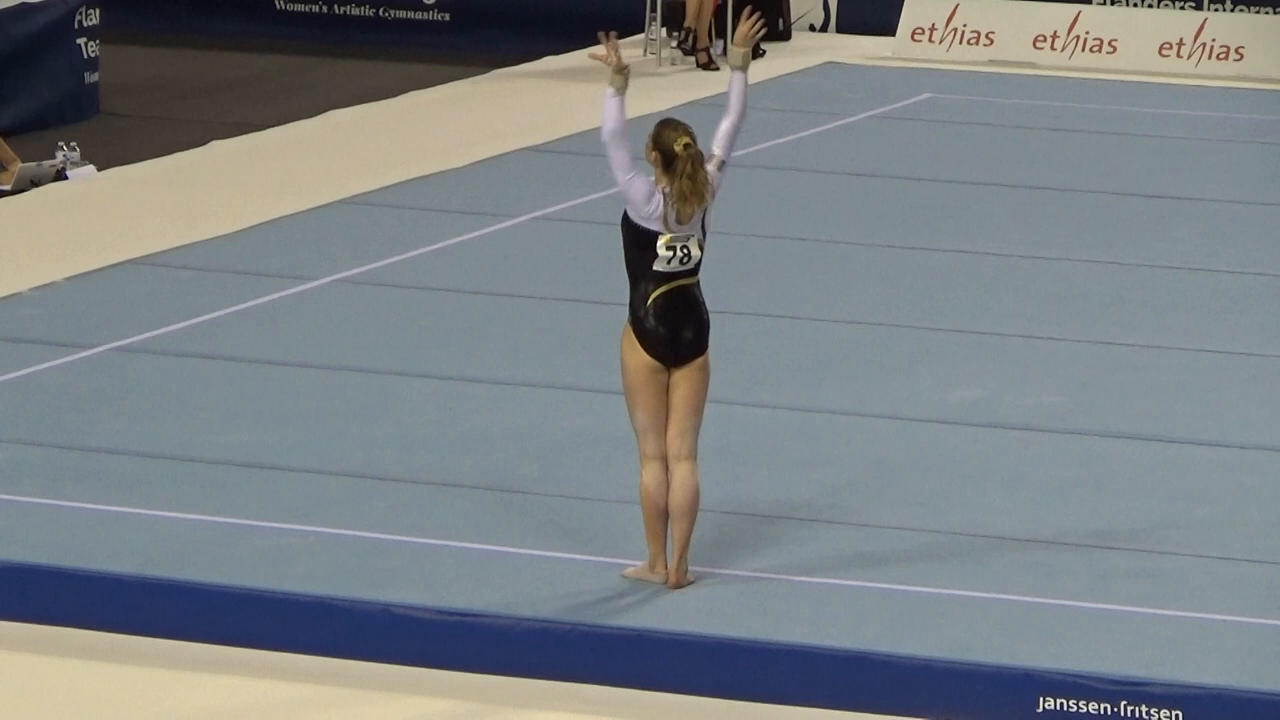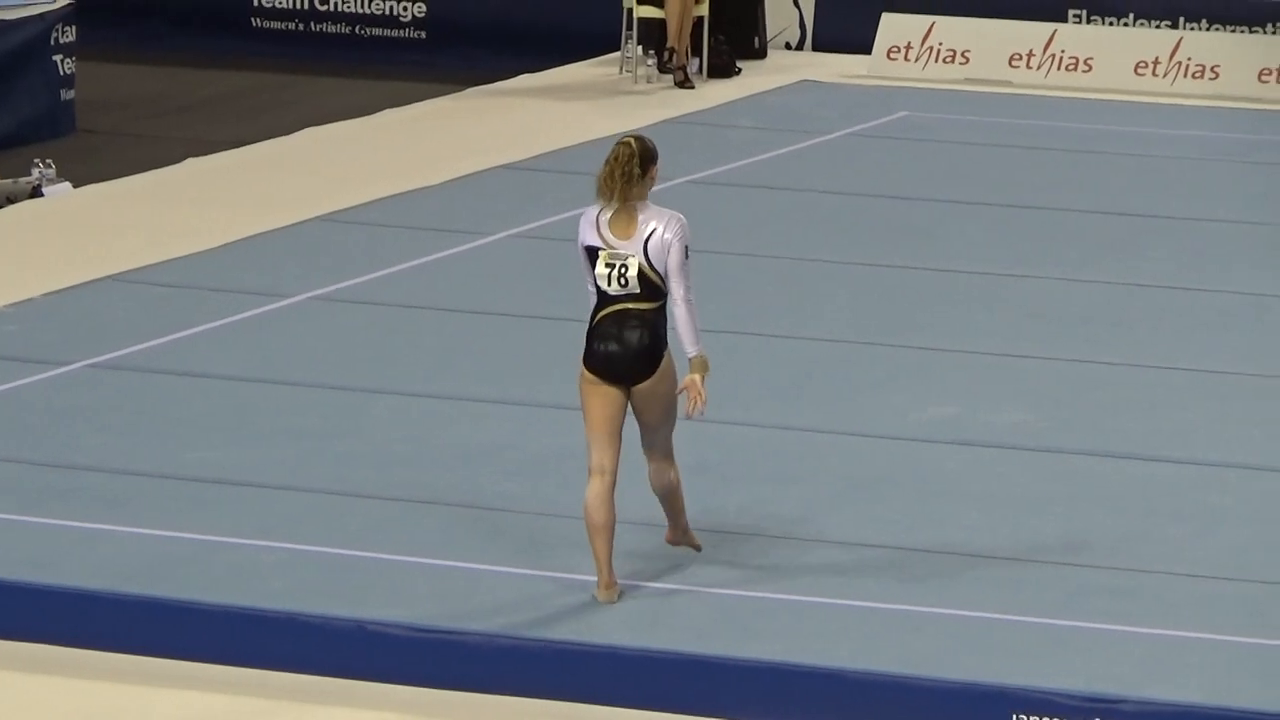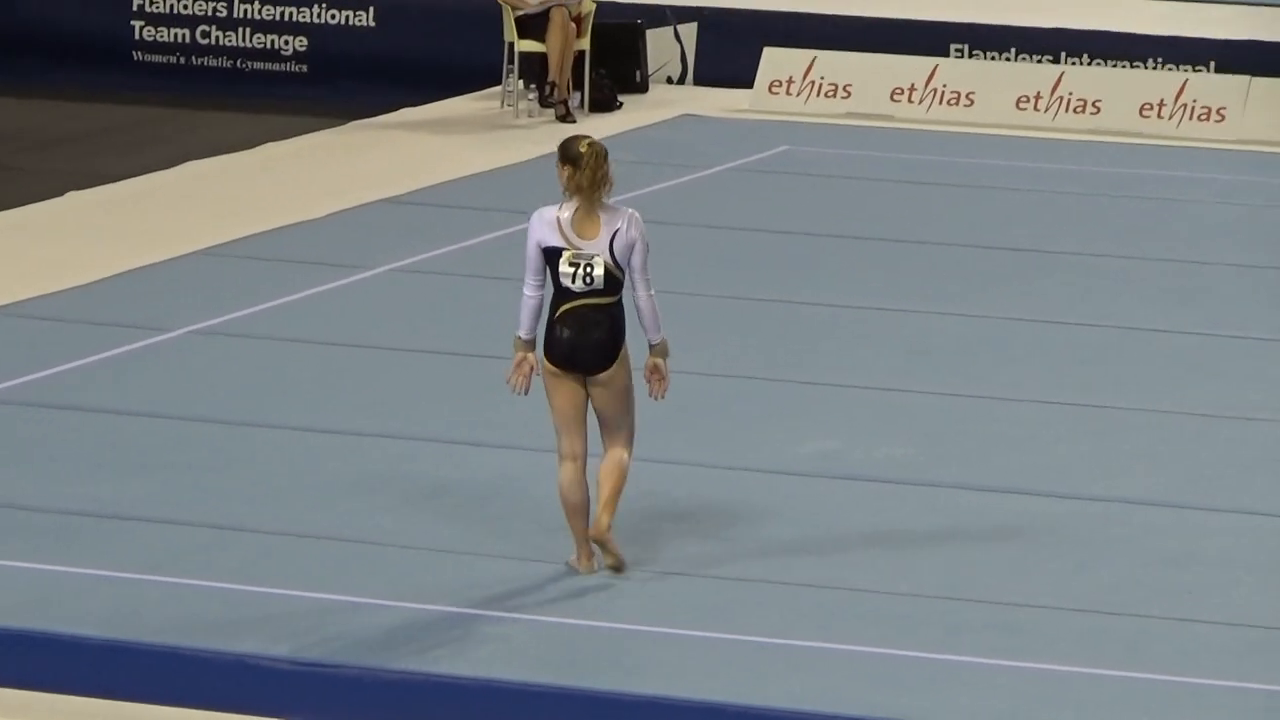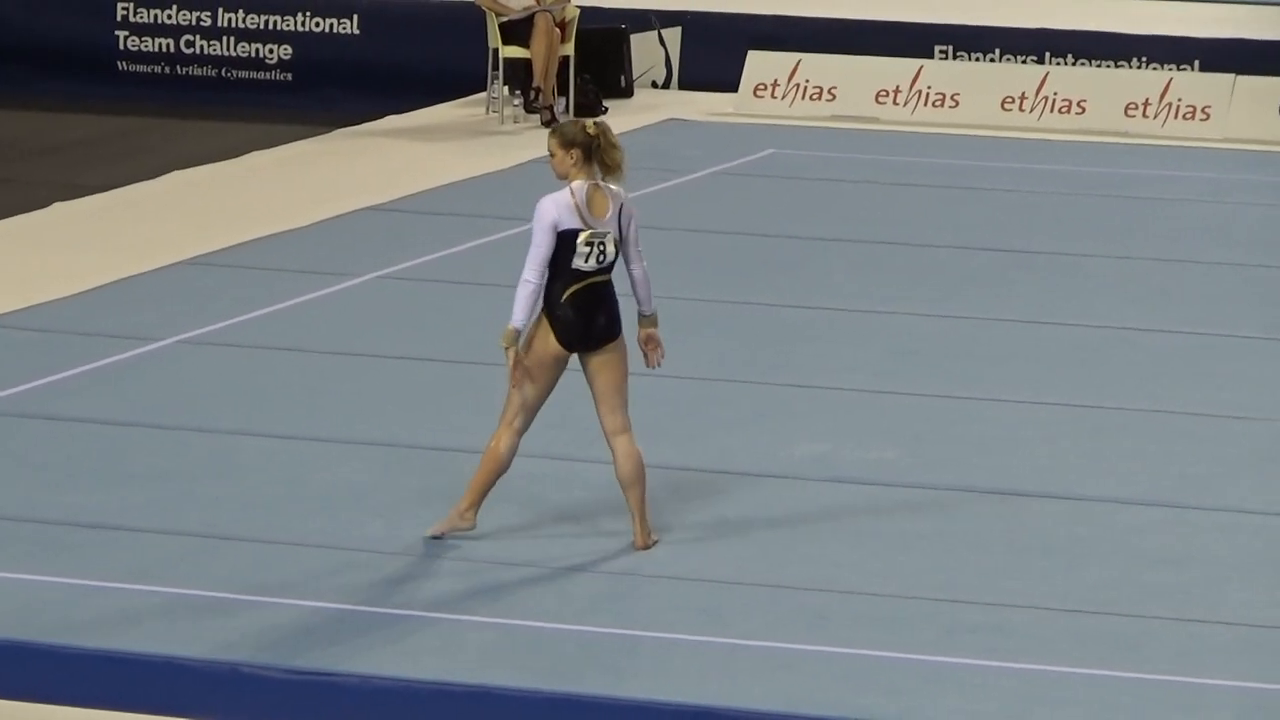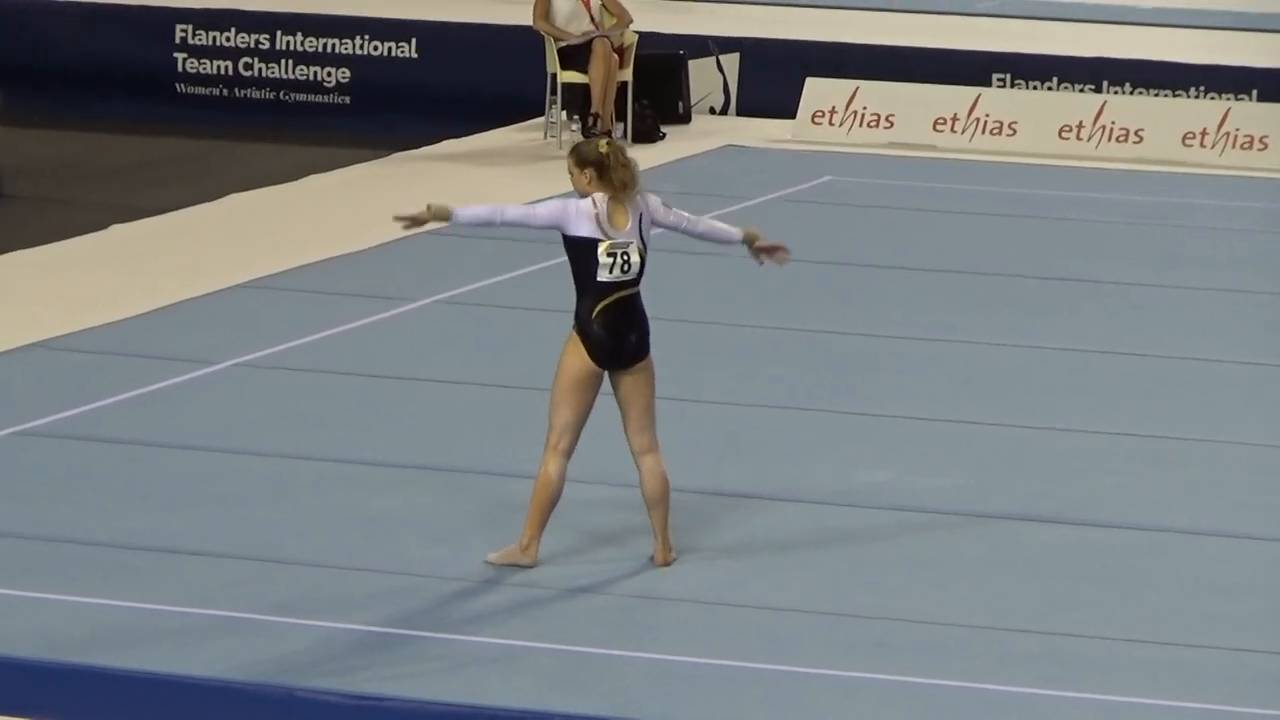
dt=1s
person 1, frame 1
left shoulder: (643, 199)
right shoulder: (705, 182)
left elbow: (611, 135)
right elbow: (733, 121)
right wrist: (737, 65)
left hip: (647, 339)
right hip: (692, 331)
left knee: (652, 458)
right knee: (683, 456)
left ankle: (655, 563)
right ankle: (677, 566)
person 1, frame 2
left shoulder: (589, 222)
right shoulder: (670, 224)
right elbow: (680, 298)
right wrist: (696, 364)
left hip: (600, 350)
right hip: (647, 352)
left knee: (601, 471)
right knee: (659, 454)
left ankle: (605, 579)
right ankle: (679, 530)
person 1, frame 3
left shoulder: (543, 222)
right shoulder: (627, 222)
left elbow: (533, 290)
right elbow: (641, 291)
left wrist: (524, 346)
right wrist: (657, 349)
left hip: (560, 340)
right hip: (605, 339)
left knee: (570, 453)
right knee: (618, 444)
left ankle: (583, 551)
right ankle: (602, 522)
person 1, frame 4
left shoulder: (551, 206)
right shoulder: (619, 201)
left elbow: (533, 276)
right elbow: (636, 265)
left wrist: (514, 337)
right wrist: (648, 320)
left hip: (562, 319)
right hip: (603, 319)
left knee: (512, 425)
right knee: (619, 430)
left ankle: (465, 514)
right ankle: (642, 529)
person 1, frame 5
left shoulder: (572, 211)
right shoulder: (642, 207)
left elbow: (505, 213)
right elbow: (695, 223)
left wrist: (442, 212)
right wrist: (748, 239)
left hip: (592, 335)
right hip: (634, 334)
left knee: (558, 448)
right knee: (646, 448)
left ankle: (527, 546)
right ankle: (663, 547)
